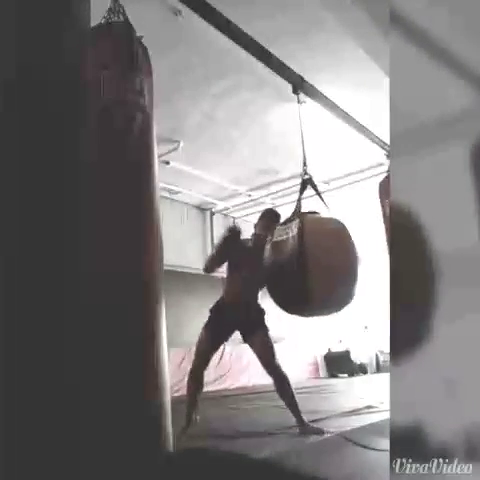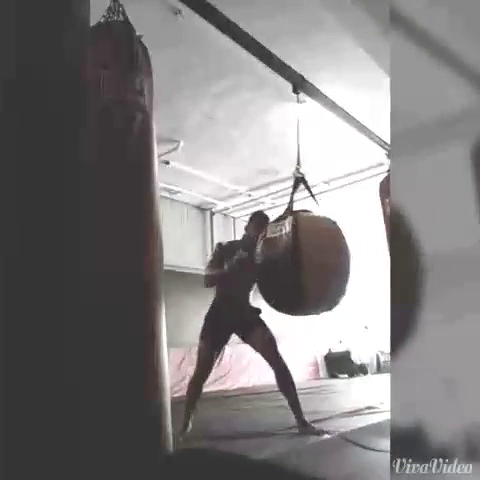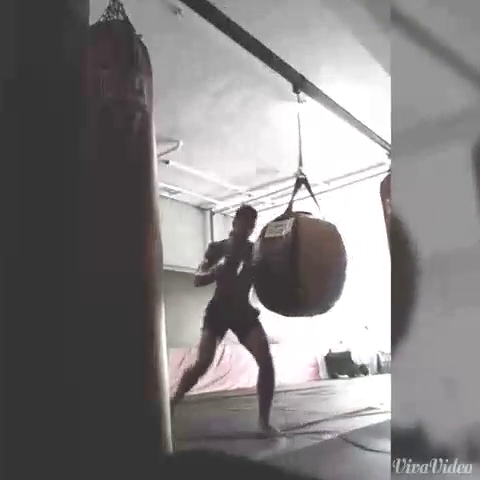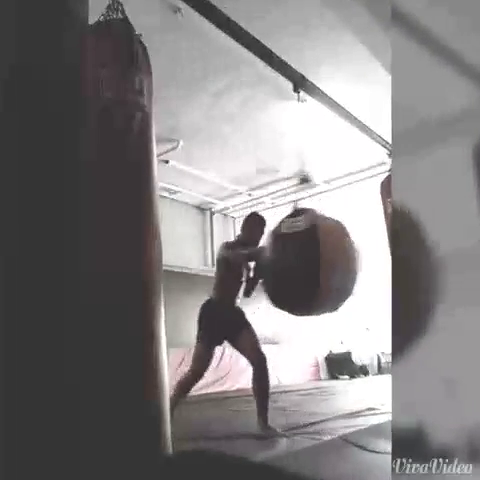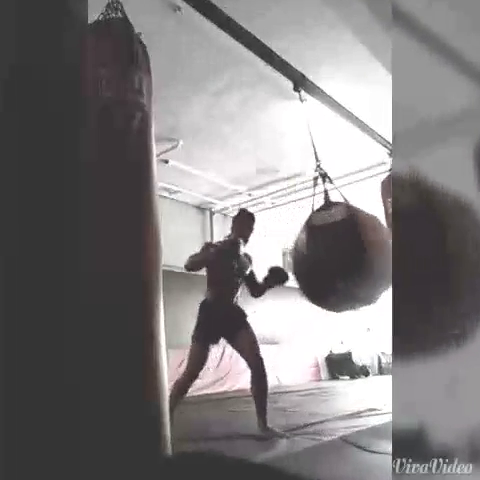
dt=0.2s
person 1, frame 1
right shoulder: (235, 245)
right elbow: (208, 267)
right wrist: (223, 246)
left hip: (250, 312)
right hip: (224, 310)
left knee: (272, 368)
right knee: (198, 365)
left ankle: (301, 421)
right ankle: (190, 418)
person 1, frame 2
right shoulder: (224, 249)
right elbow: (208, 280)
right wrist: (231, 266)
left hip: (245, 313)
right hip: (221, 313)
left knee: (278, 362)
right knee: (201, 374)
left ankle: (301, 421)
right ankle: (186, 423)
person 1, frame 3
left shoulder: (255, 250)
right shoulder: (217, 249)
right elbow: (198, 280)
right wrist: (220, 268)
left hip: (243, 310)
right hip: (220, 307)
left knee: (266, 361)
right knee: (202, 364)
left ankle: (264, 421)
right ankle: (169, 407)
person 1, frame 4
left shoulder: (244, 256)
right shoulder: (229, 248)
right elbow: (225, 257)
left wrist: (256, 272)
right wrist: (255, 255)
left hip: (233, 313)
right hip: (213, 312)
left knee: (259, 361)
right knee: (196, 372)
left ankle: (263, 423)
person 1, frame 5
left shoulder: (246, 259)
right shoulder: (214, 248)
left elbow: (255, 291)
right elbow: (189, 265)
left wrist: (269, 282)
right wrist: (217, 252)
left hip: (233, 313)
right hip: (210, 312)
left knee: (257, 363)
right knee: (192, 371)
left ankle: (262, 424)
